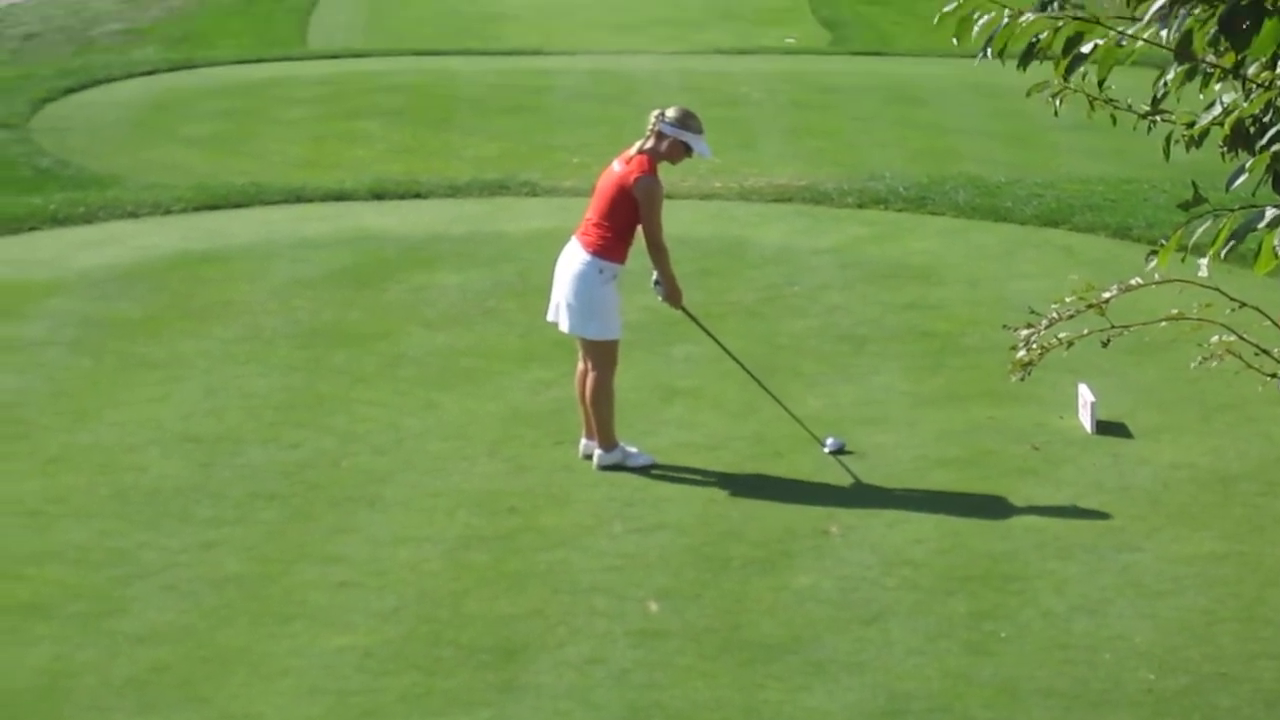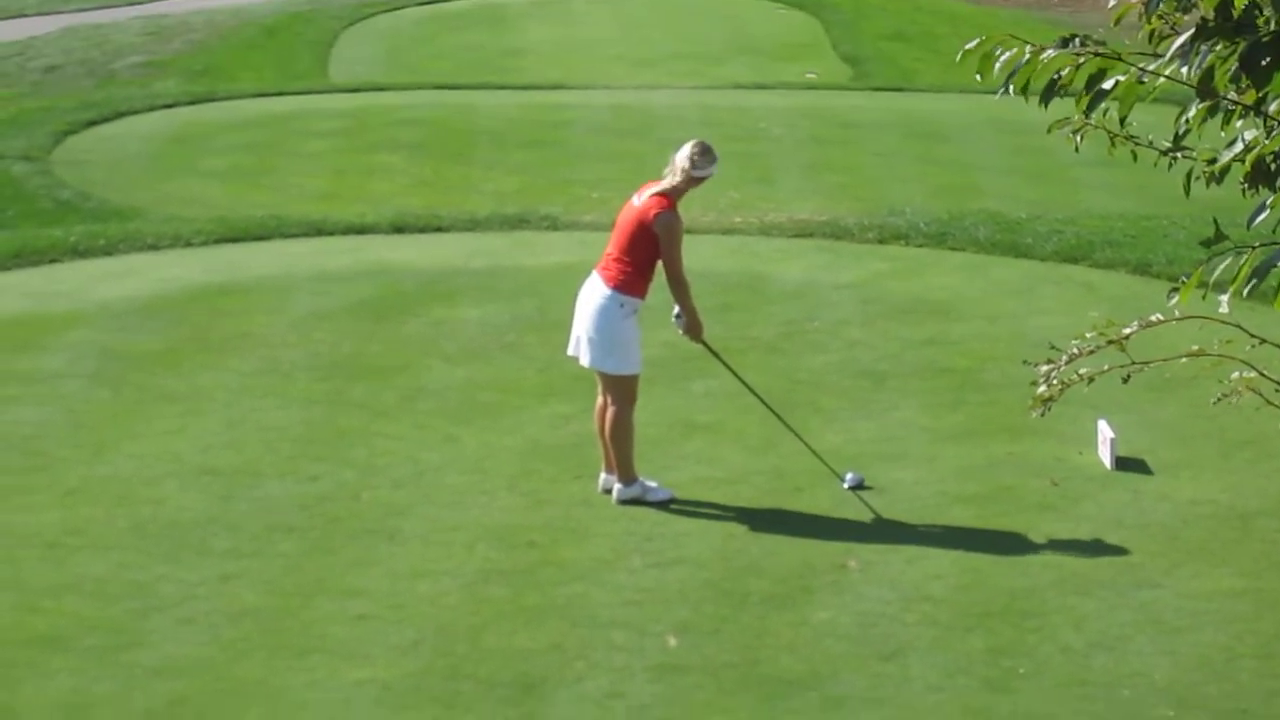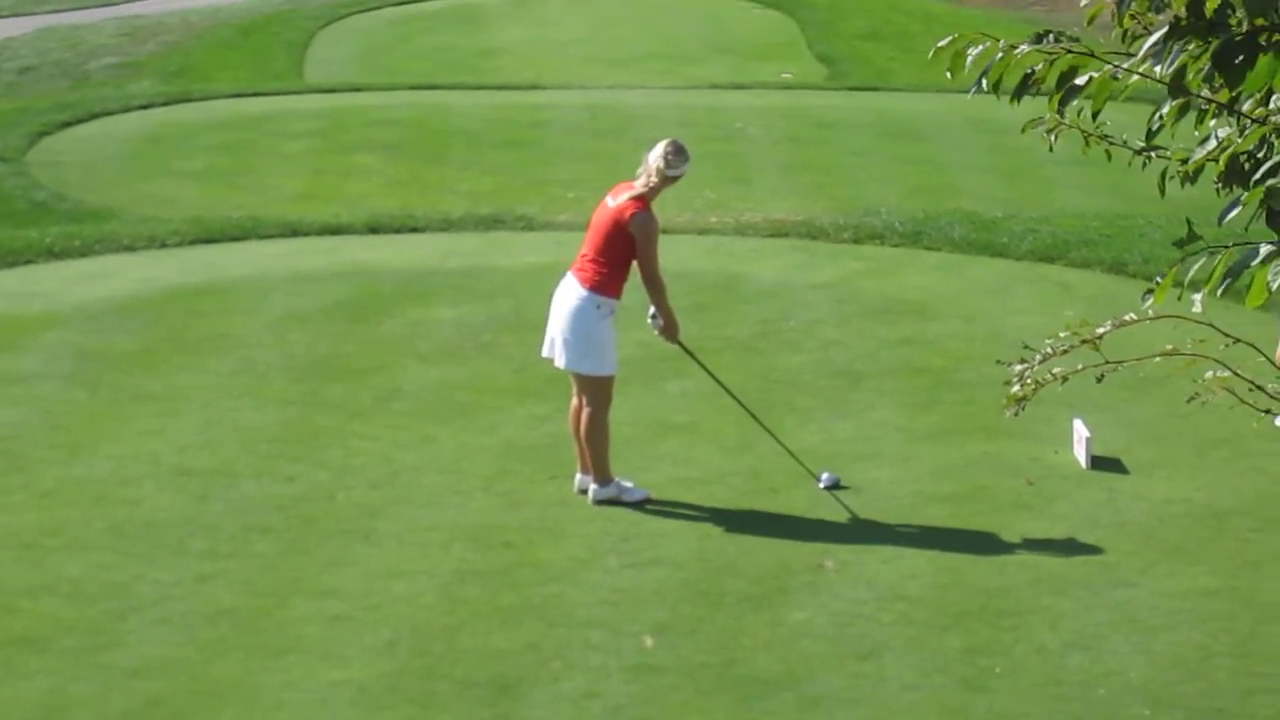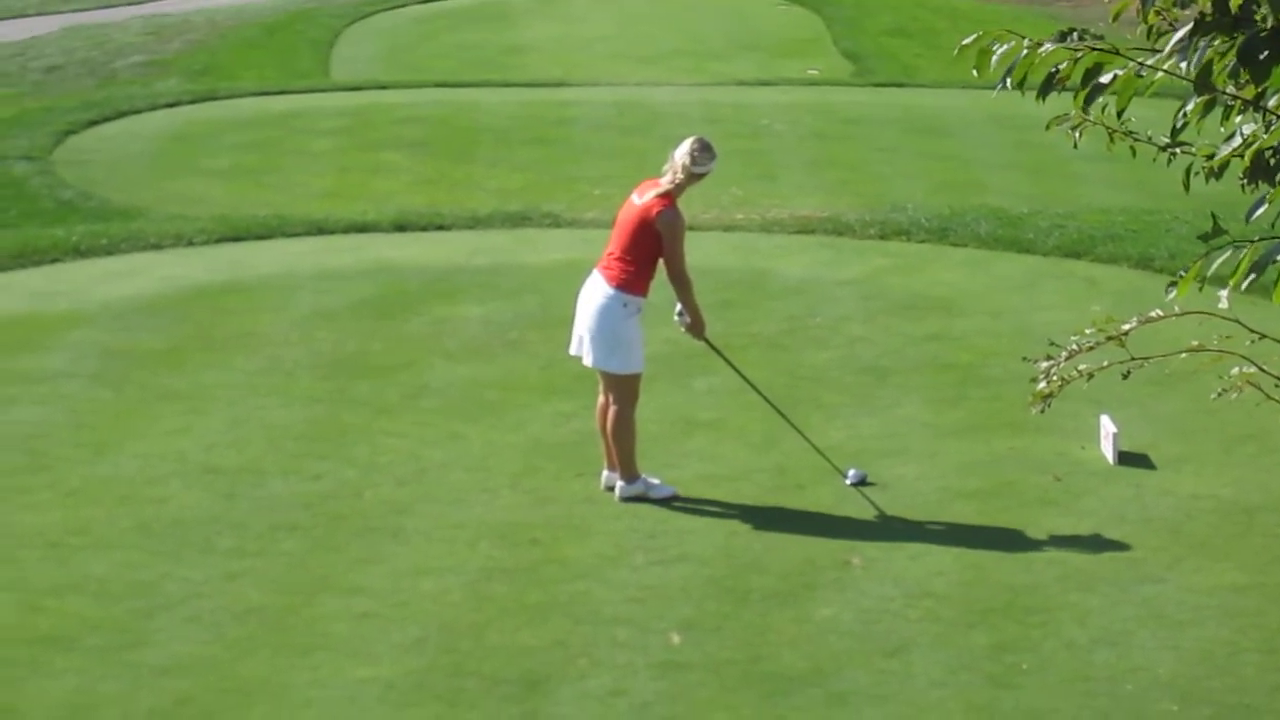
dt=0.4s
person 1, frame 1
left shoulder: (630, 157)
right shoulder: (647, 181)
right elbow: (655, 243)
left wrist: (660, 276)
right wrist: (671, 285)
left hip: (579, 259)
right hip: (594, 271)
left knee: (589, 360)
right knee: (603, 366)
left ankle: (591, 438)
right ankle: (607, 449)
person 1, frame 2
left shoulder: (648, 191)
right shoulder: (666, 216)
right elbow: (675, 276)
left wrist: (682, 310)
right wrist: (692, 318)
left hip: (599, 293)
right hip: (615, 305)
left knee: (608, 394)
right knee: (623, 400)
left ankle: (611, 472)
right ankle: (626, 483)
person 1, frame 3
left shoulder: (621, 191)
right shoulder: (642, 217)
right elbow: (651, 277)
left wrist: (657, 309)
right wrist: (668, 319)
left hip: (574, 293)
right hip: (591, 306)
left knee: (583, 395)
right knee: (598, 401)
left ankle: (586, 473)
right ankle: (602, 483)
person 1, frame 4
left shoulder: (647, 188)
right shoulder: (668, 215)
right elbow: (678, 275)
left wrist: (684, 307)
right wrist: (695, 318)
left hip: (600, 291)
right hip: (617, 304)
left knee: (610, 393)
right knee: (625, 399)
left ankle: (613, 470)
right ankle: (629, 481)
